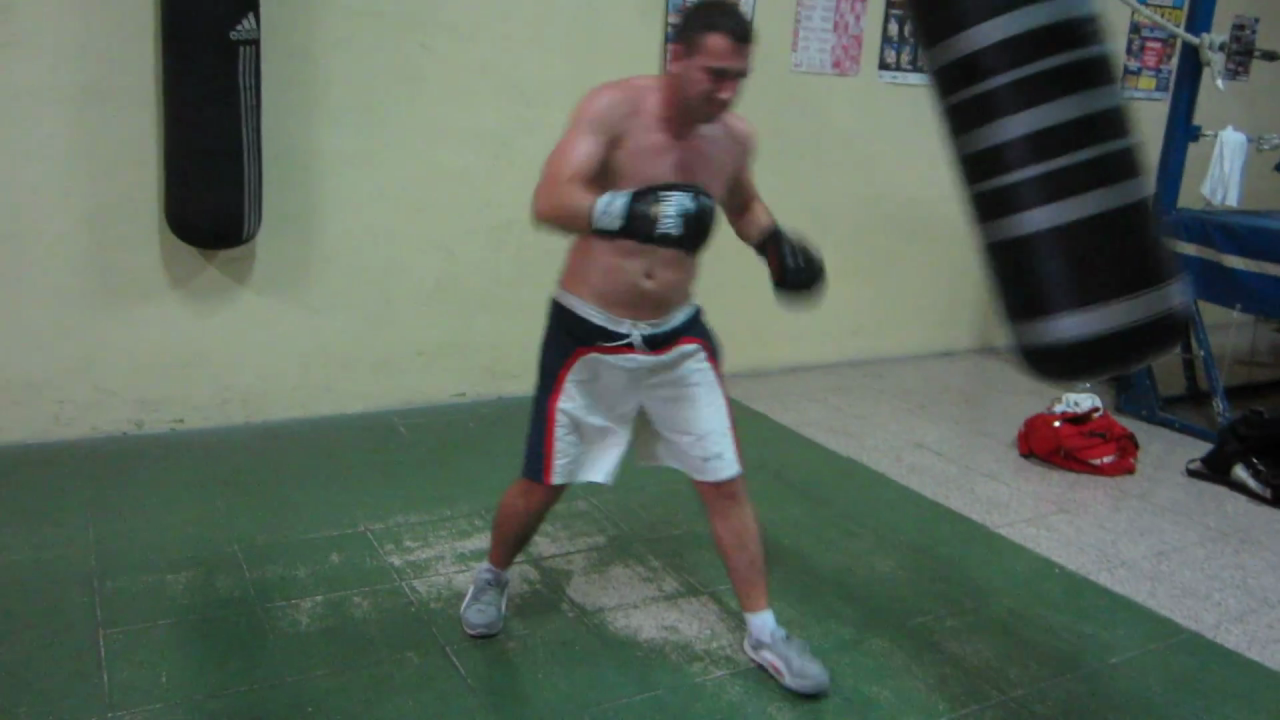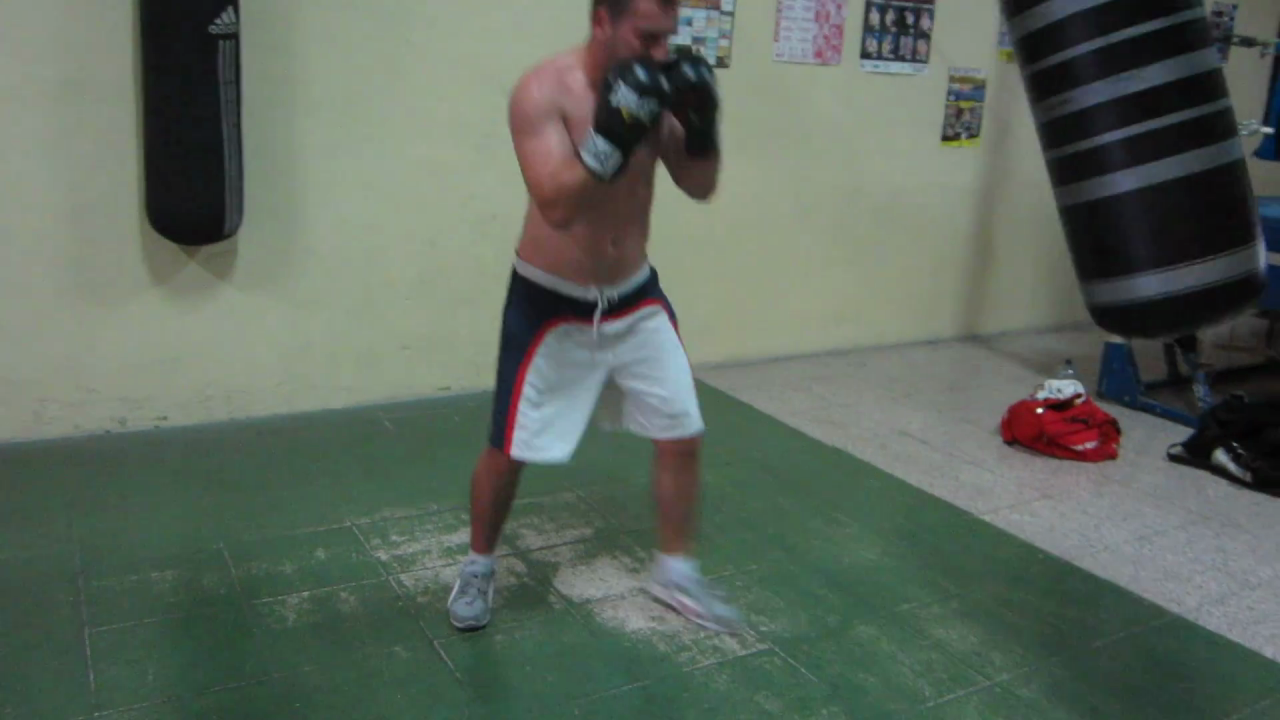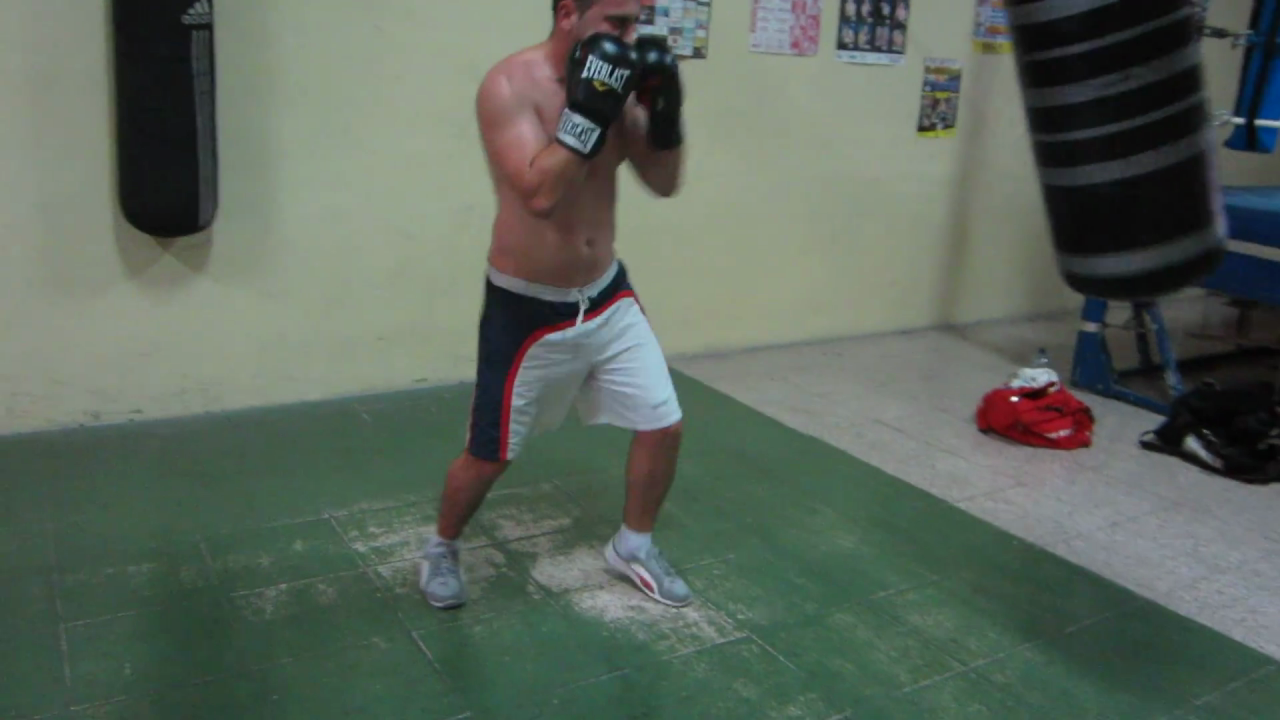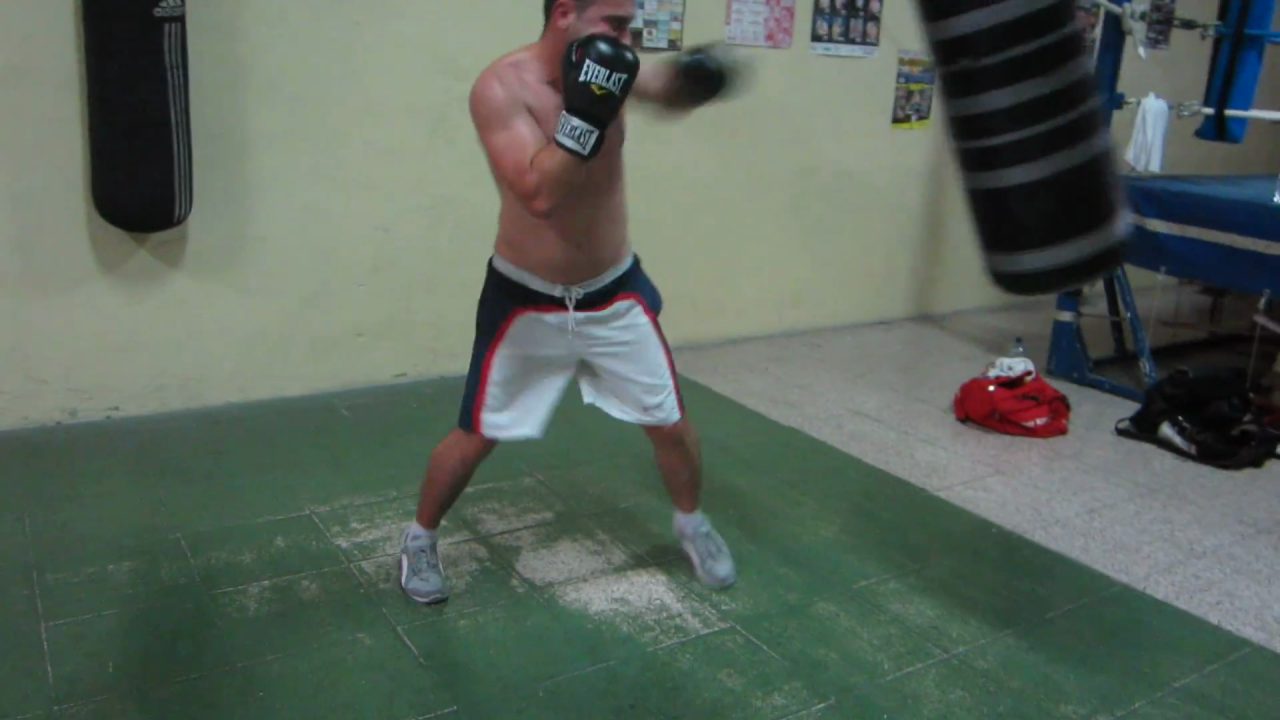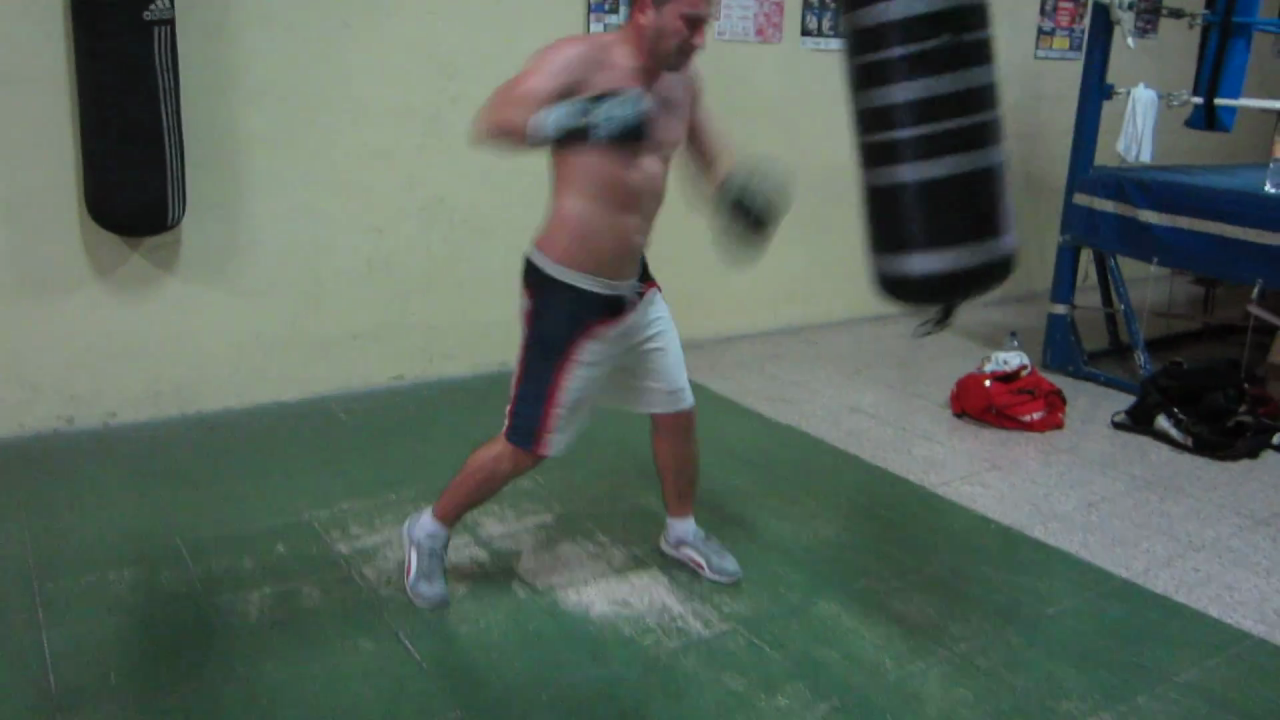
dt=0.2s
person 1, frame 1
left shoulder: (732, 138)
right shoulder: (613, 107)
left elbow: (744, 209)
right elbow: (549, 202)
left wrist: (778, 246)
right wrist: (634, 216)
left hip: (676, 337)
right hip: (587, 333)
left knee: (723, 484)
right knee: (542, 485)
left ankle: (763, 630)
right ankle: (493, 577)
person 1, frame 2
left shoulder: (654, 89)
right shoulder: (543, 90)
left elbow: (700, 188)
right elbow: (555, 210)
left wrist: (701, 115)
right wrist: (612, 129)
left hip: (633, 297)
right hip: (549, 299)
left knee: (682, 439)
right knee: (510, 455)
left ankle: (674, 571)
right ankle: (479, 566)
person 1, frame 3
left shoulder: (618, 76)
right shoulder: (508, 86)
left elbow: (665, 182)
right elbow: (539, 194)
left wrist: (665, 108)
right wrist: (587, 109)
left hip: (607, 296)
right hip: (525, 306)
left knee: (663, 428)
right knee: (490, 455)
left ankle: (633, 544)
right ankle: (442, 548)
person 1, frame 4
left shoulder: (605, 67)
right shoulder: (500, 86)
left elbow: (670, 90)
right elbow: (541, 195)
left wrist: (694, 72)
right wrist: (589, 108)
left hip: (616, 290)
right hip: (528, 297)
left knee: (672, 426)
right knee: (477, 435)
left ankle: (692, 524)
right ankle: (421, 538)
person 1, frame 5
left shoulder: (680, 79)
right shoulder: (583, 60)
left elbow: (704, 147)
right elbow: (498, 119)
left wrist: (734, 190)
right wrist: (588, 118)
left hip: (630, 286)
right hip: (569, 293)
left knee: (677, 415)
right knee: (526, 448)
left ankle: (682, 531)
right ankle: (430, 532)
